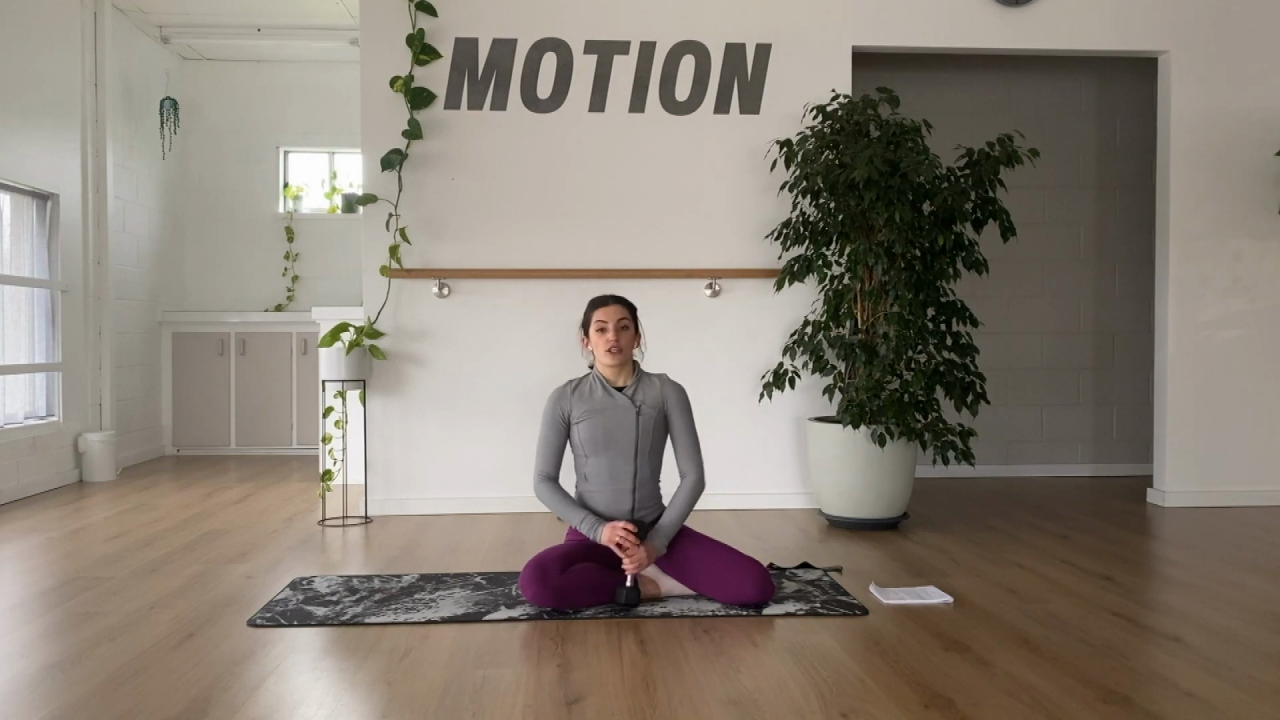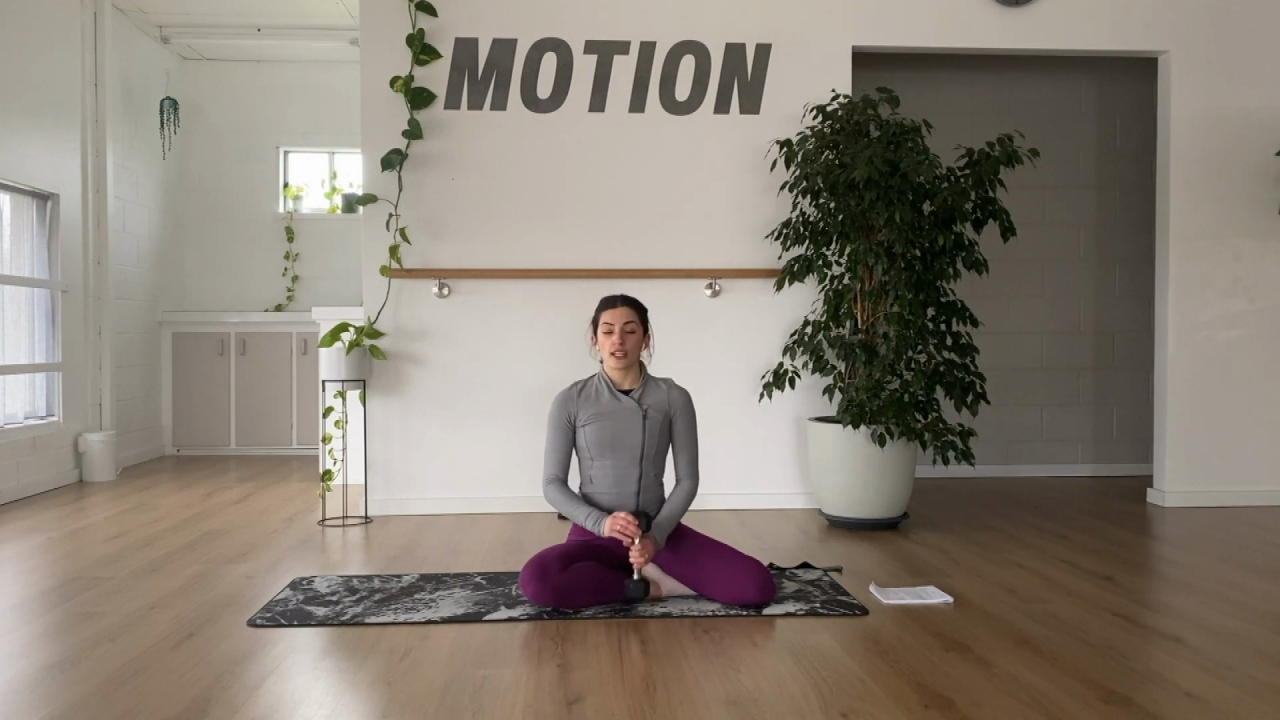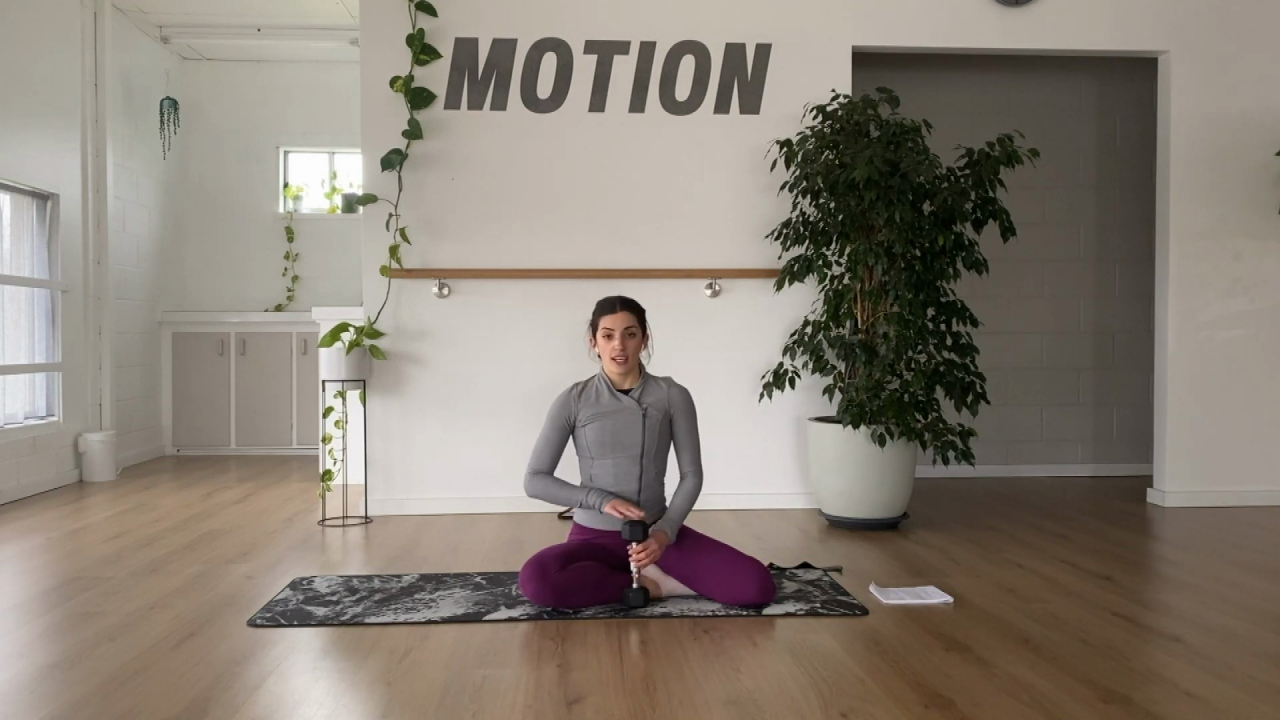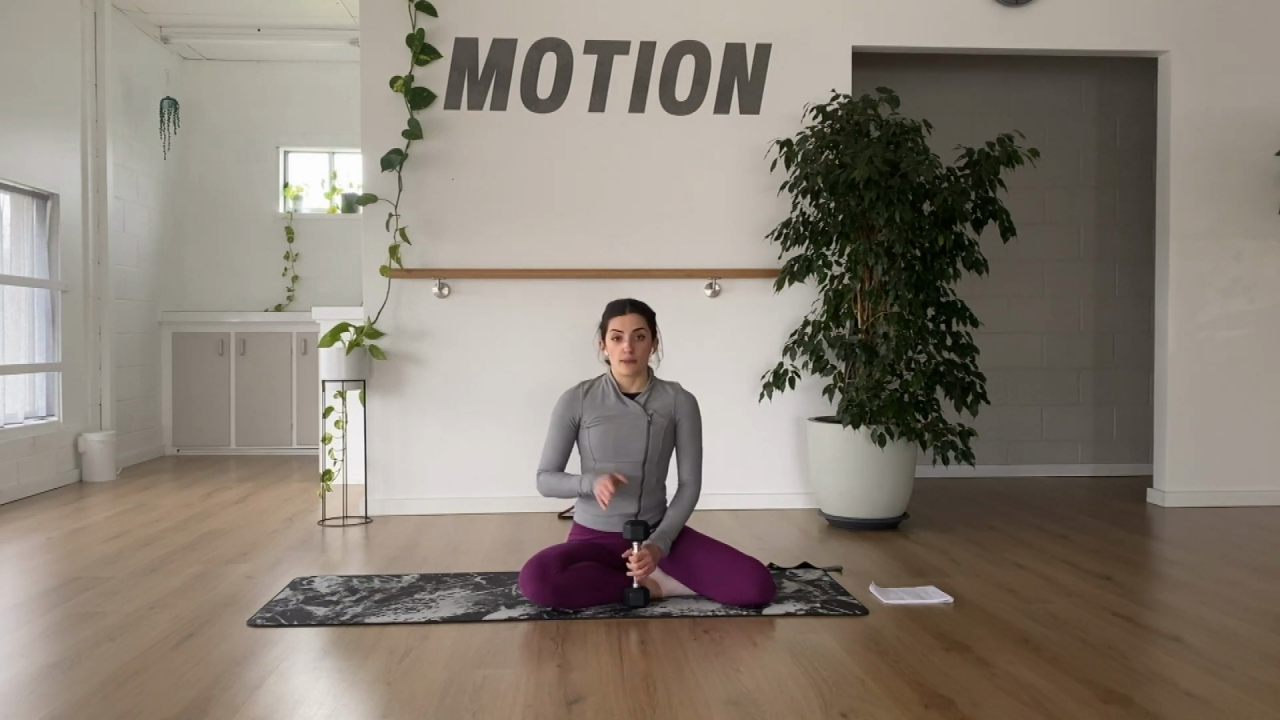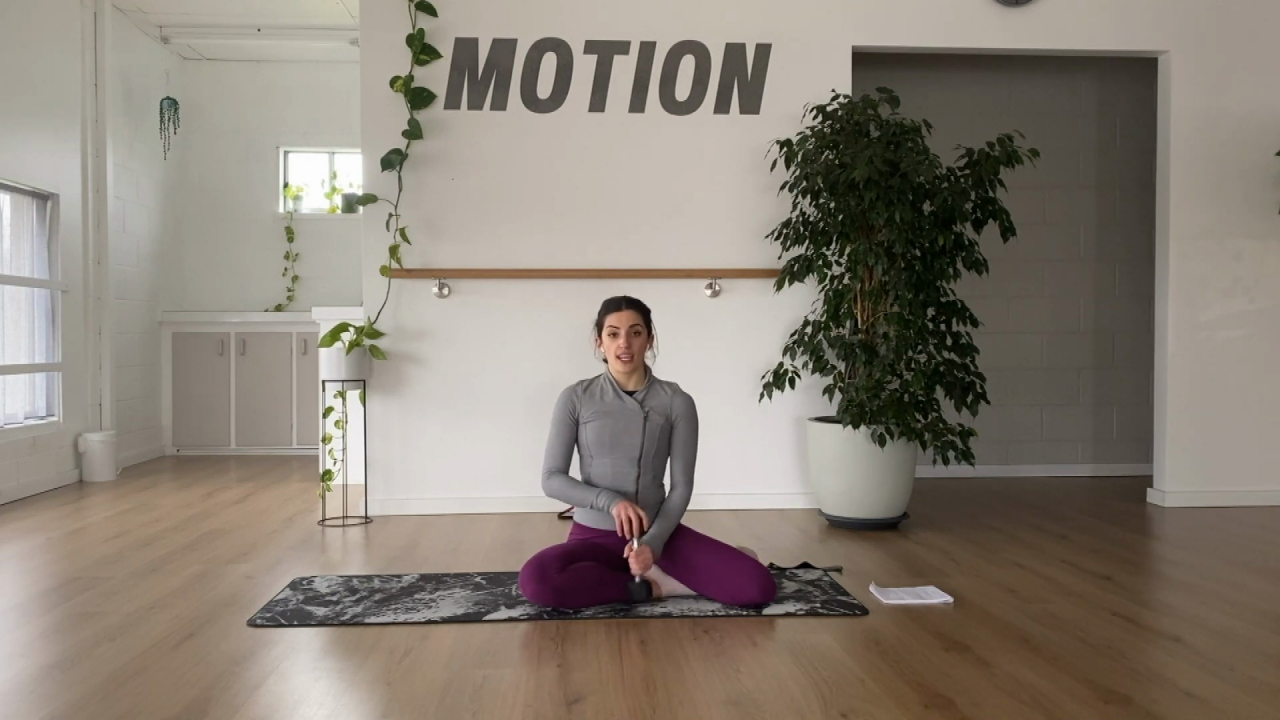
dt=1s
person 1, frame 1
left shoulder: (668, 392)
right shoulder: (565, 399)
left elbow: (693, 477)
right elbow: (544, 481)
left wrist: (657, 541)
right wrist: (598, 529)
left hip: (656, 529)
right hip: (591, 534)
left knee: (757, 586)
right knee: (536, 583)
left ankle: (650, 570)
right ankle: (654, 584)
person 1, frame 2
left shoulder: (673, 398)
right shoulder: (570, 401)
left elbow: (687, 480)
right elbow: (553, 483)
left wrist: (657, 535)
right wrist: (600, 522)
left hip: (658, 532)
right hip: (594, 535)
left knee: (757, 585)
right knee: (535, 581)
left ankle: (651, 572)
right ankle: (658, 585)
person 1, frame 3
left shoulder: (673, 396)
right shoulder: (572, 401)
left elbow: (692, 475)
right elbow: (535, 481)
left wrist: (666, 530)
right wrist: (599, 499)
left hip: (656, 532)
right hip: (594, 536)
left knee: (757, 585)
right knee: (535, 580)
left ankle: (650, 573)
right ankle: (656, 583)
person 1, frame 4
left shoulder: (679, 402)
right shoulder: (576, 400)
left elbow: (690, 484)
right elbow: (545, 480)
left wrist: (659, 545)
right wrist: (591, 482)
left hip: (657, 532)
right hip: (594, 536)
left knee: (757, 586)
right knee: (535, 580)
left ankle: (660, 566)
right ankle: (659, 584)
person 1, frame 5
left shoulder: (677, 402)
right shoulder: (575, 398)
left elbow: (682, 486)
right elbow: (552, 479)
left wrist: (653, 542)
right wrist: (609, 501)
left hip: (657, 531)
right hip: (593, 535)
left knee: (758, 586)
right knee: (535, 581)
left ankle: (658, 563)
right ankle: (661, 583)
